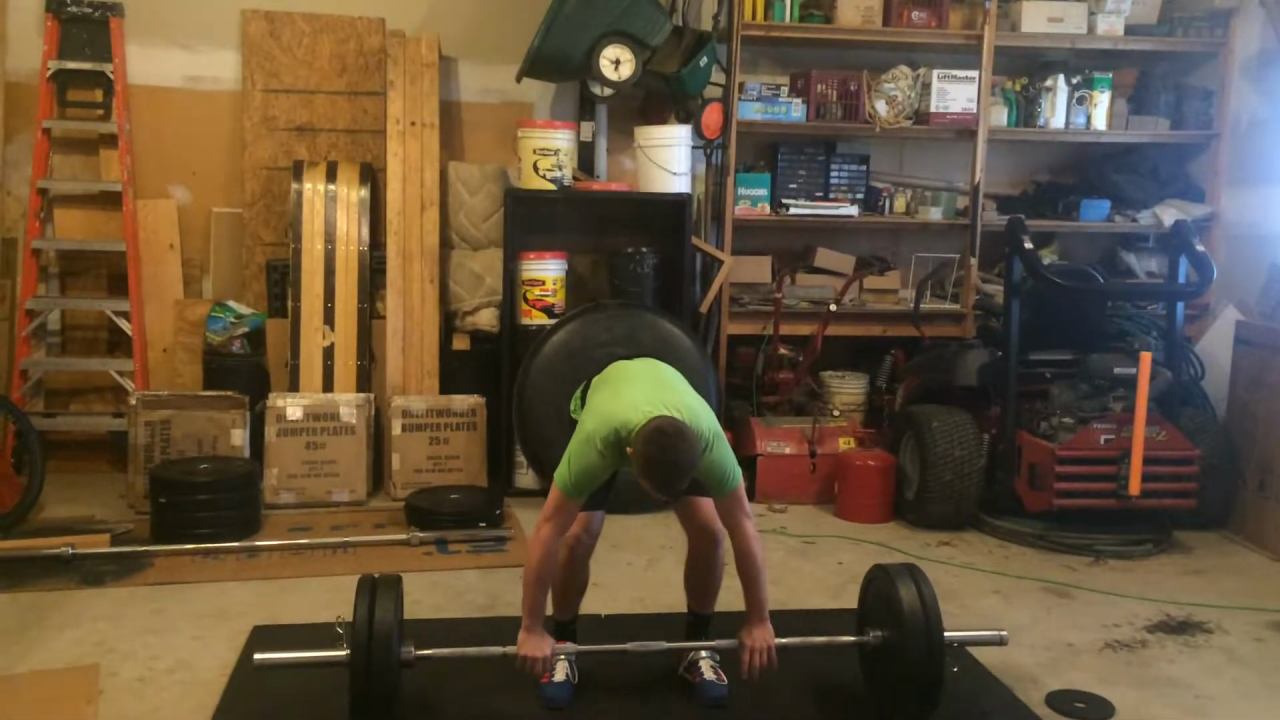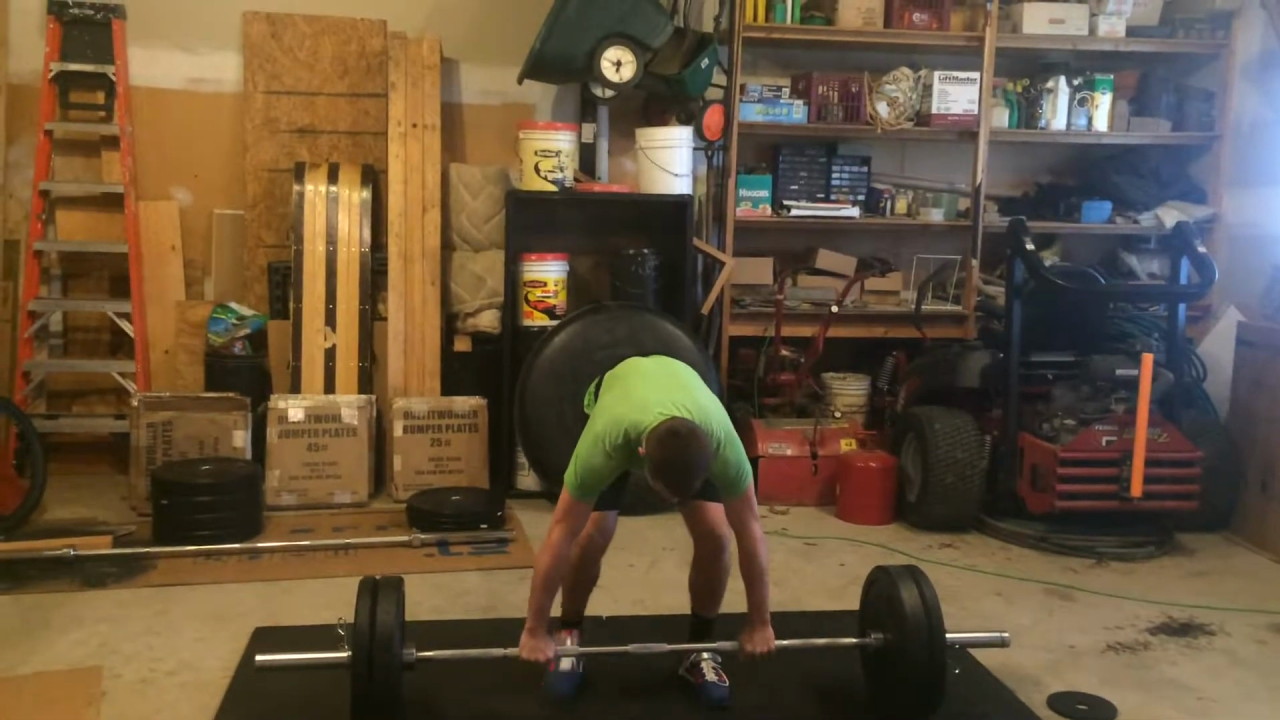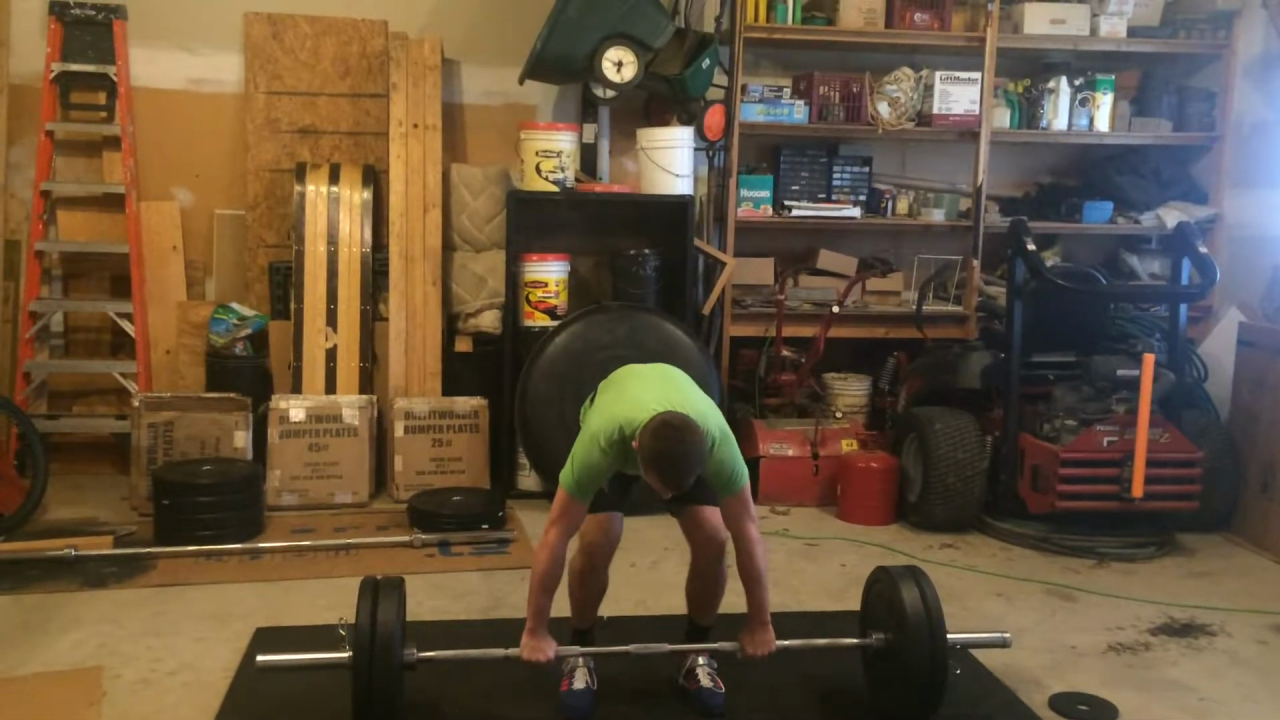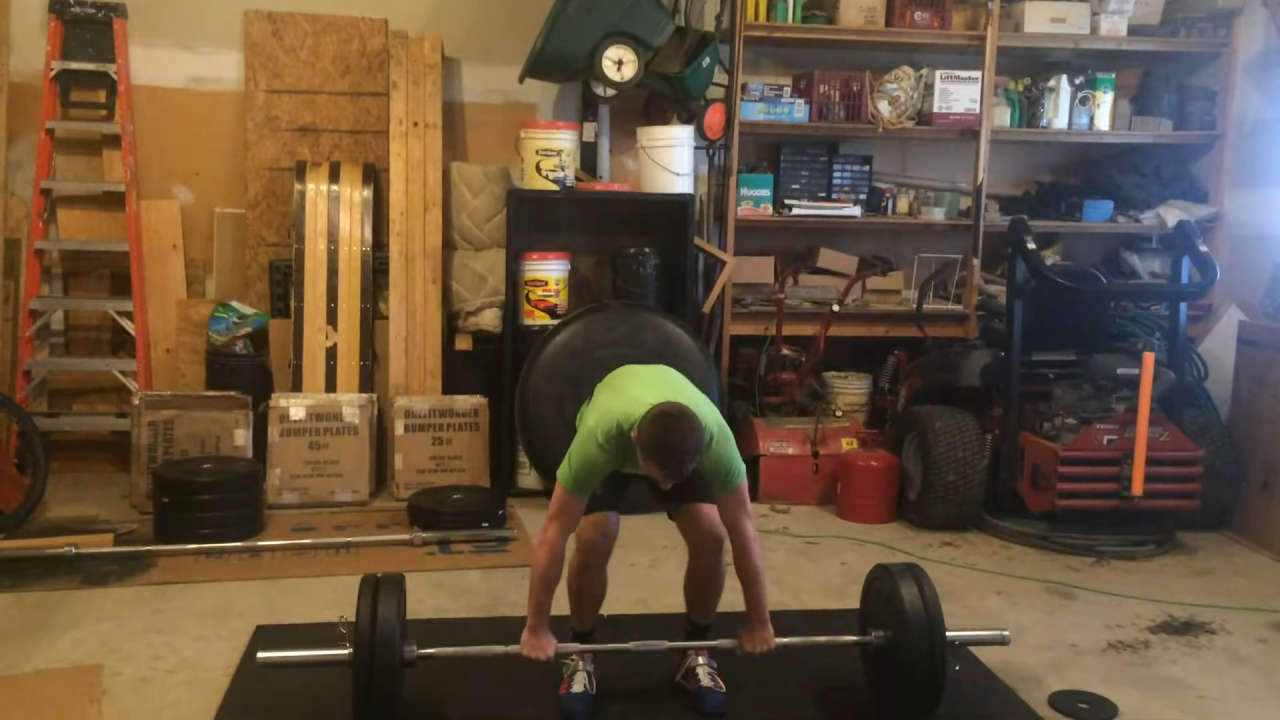
dt=0.5s
person 1, frame 1
left shoulder: (708, 441)
right shoulder: (595, 442)
left elbow: (742, 528)
right elbow: (548, 531)
left wrist: (758, 621)
right wrist: (532, 629)
left knee: (709, 532)
right knee: (577, 537)
left ankle: (698, 647)
right ankle: (563, 647)
person 1, frame 2
left shoulder: (722, 442)
right shoulder: (606, 441)
left elbow: (749, 530)
right elbow: (561, 532)
left wrist: (760, 623)
right wrist: (535, 630)
left knee: (714, 538)
right knee: (592, 536)
left ankle: (700, 648)
right ankle: (568, 636)
person 1, frame 3
left shoulder: (717, 442)
right shoulder: (601, 441)
left elbow: (746, 532)
right elbow: (556, 535)
left wrist: (760, 624)
right wrist: (535, 630)
left hip: (680, 415)
right hip: (612, 428)
left knee: (712, 542)
right knee: (597, 543)
left ankle: (696, 653)
right ankle: (581, 652)
person 1, frame 4
left shoulder: (715, 439)
right shoulder: (598, 438)
left elbow: (742, 529)
right elbow: (555, 531)
left wrist: (758, 621)
right wrist: (536, 627)
left hip: (684, 442)
right hip: (612, 432)
left knee: (710, 539)
right knee: (593, 543)
left ankle: (696, 653)
right ankle: (581, 655)
